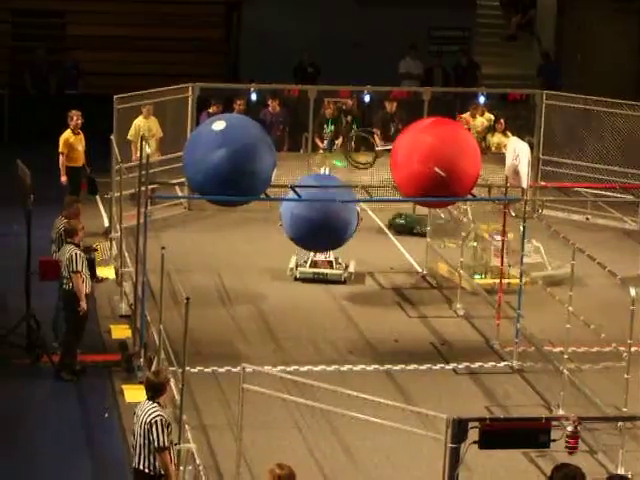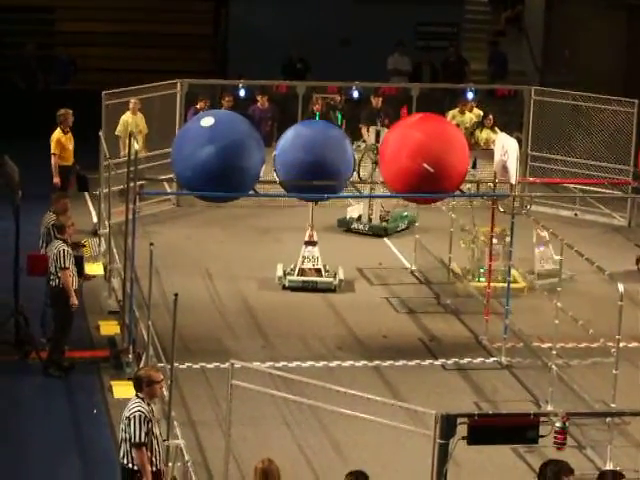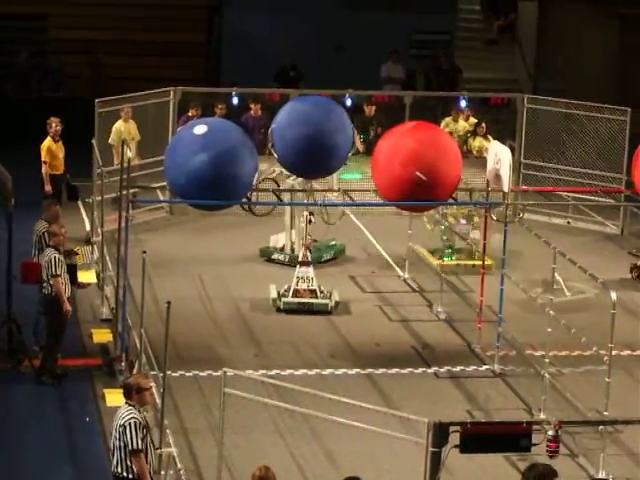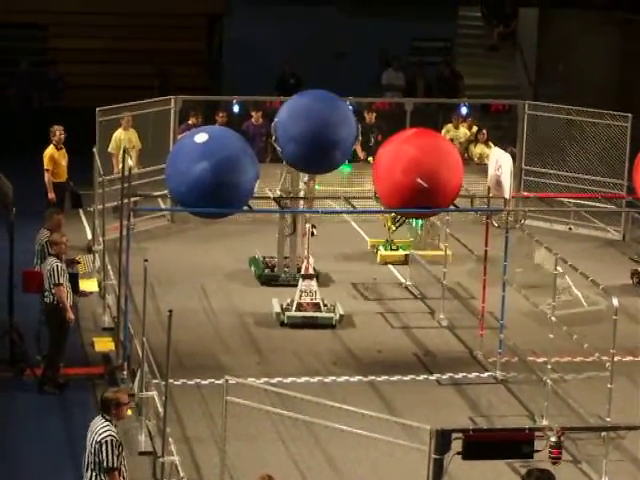
dt=1s
person 1, frame 1
left shoulder: (65, 249)
right shoulder: (75, 252)
right elbow: (76, 278)
right wrist: (82, 300)
left hip: (67, 292)
right hip: (75, 295)
left knee: (72, 330)
right knee: (74, 332)
left ankle: (70, 364)
right ankle: (63, 368)
person 1, frame 2
left shoulder: (54, 244)
right shoulder: (63, 249)
right elbow: (65, 274)
right wrist: (72, 296)
left hip: (55, 288)
right hip: (62, 292)
left knee: (61, 327)
right knee: (62, 328)
left ankle: (58, 360)
right ankle: (51, 364)
person 1, frame 3
left shoulder: (49, 253)
right shoulder: (54, 256)
right elbow: (56, 282)
right wrist: (65, 302)
left hip: (51, 298)
right hip: (55, 300)
left knee: (55, 336)
right knee: (54, 337)
left ankle: (50, 369)
right ankle: (43, 372)
person 1, frame 4
left shoulder: (51, 262)
right shoulder: (57, 265)
right elbow: (59, 290)
right wrist: (68, 311)
left hip: (52, 306)
right hip: (57, 309)
left knee: (56, 344)
right knee: (57, 346)
left ankle: (53, 378)
right ankle: (45, 382)
